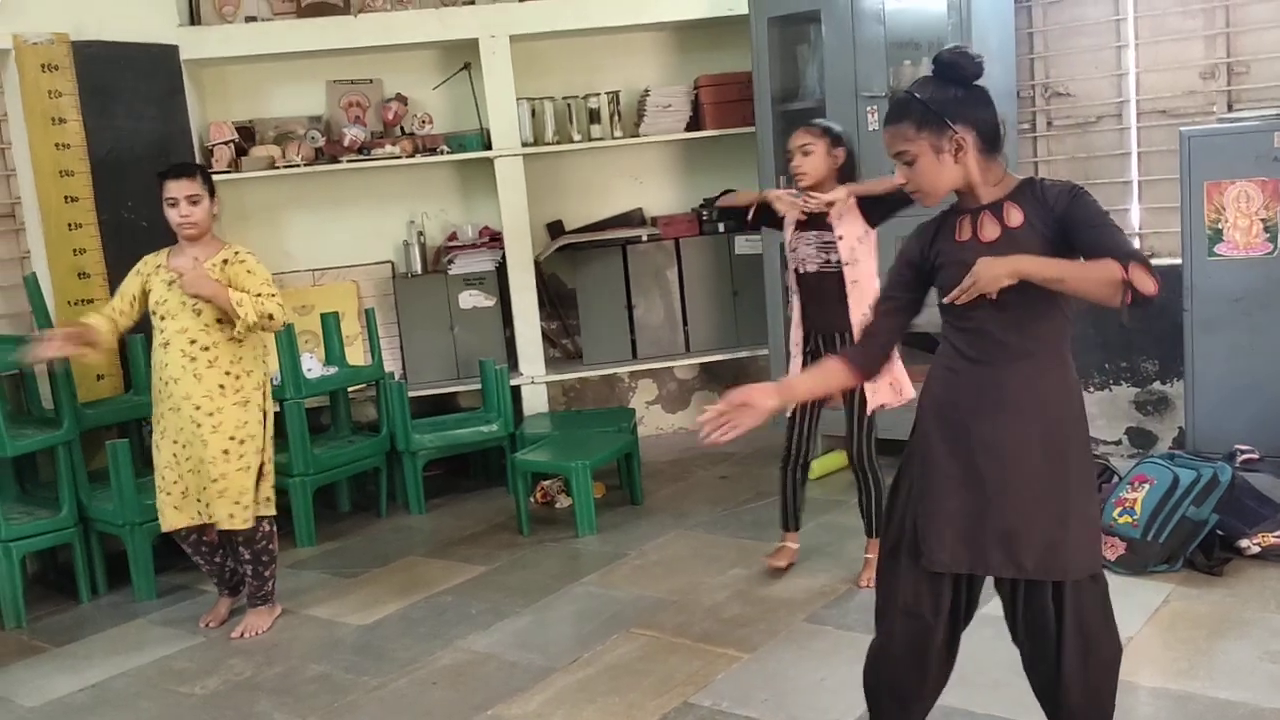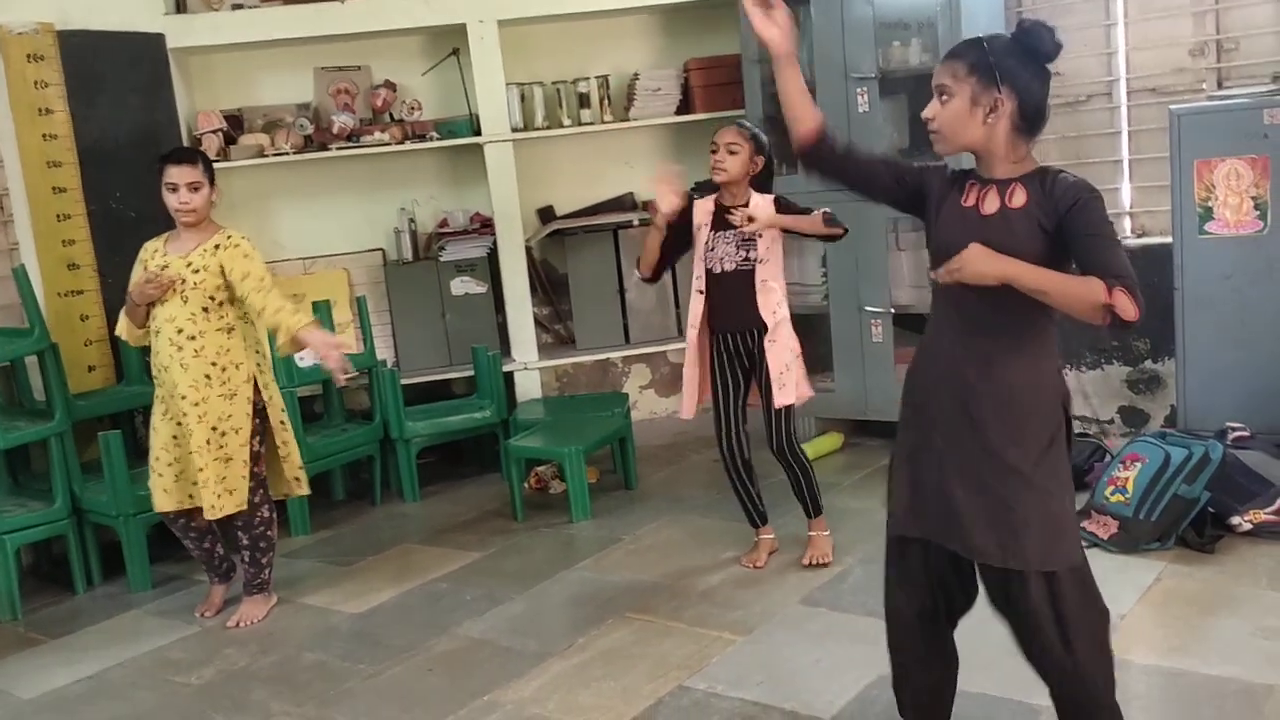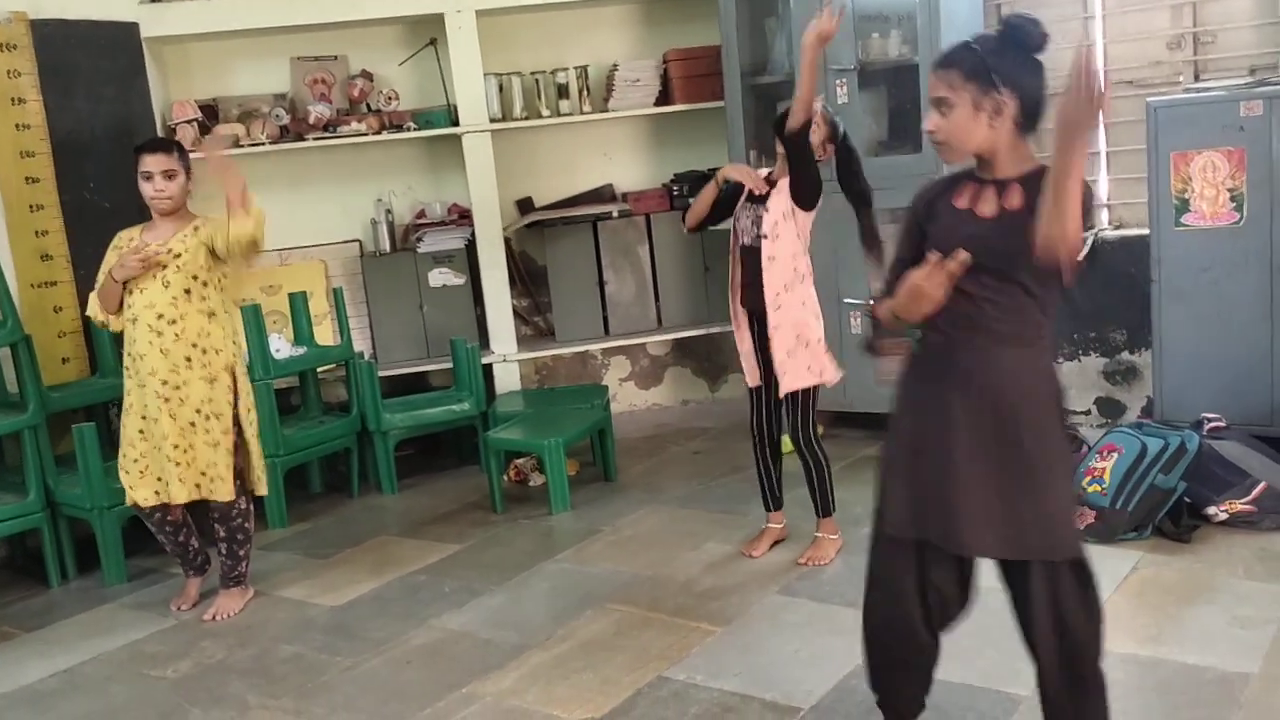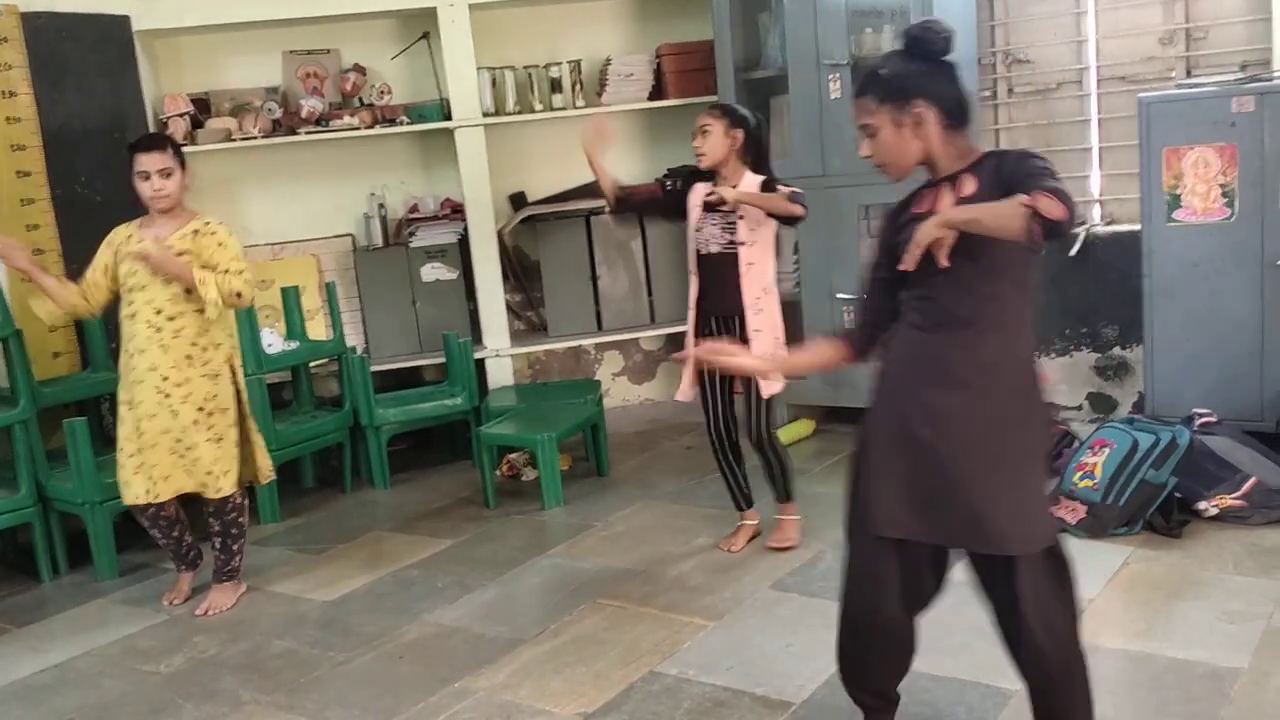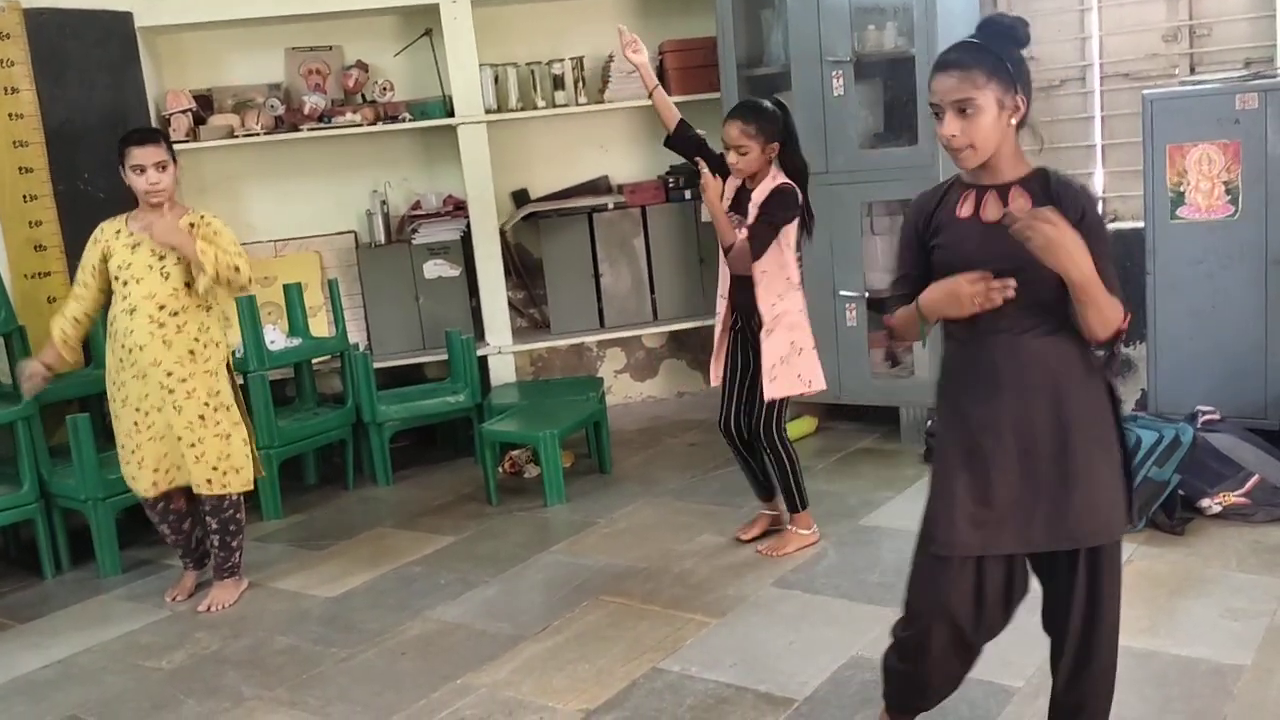
dt=1s
person 1, frame 1
left shoulder: (1057, 204)
right shoulder: (928, 243)
left elbow: (1138, 281)
right elbow: (866, 354)
left wrist: (1019, 264)
right wrist: (772, 395)
left hip: (1041, 438)
right hip: (950, 440)
left knee: (1068, 619)
right knee: (914, 616)
person 1, frame 2
left shoulder: (1065, 197)
right shoulder: (936, 190)
left elbow: (1122, 303)
right elbow: (819, 150)
left wrist: (1003, 267)
left hip: (1017, 427)
right hip: (935, 421)
left knee: (1046, 600)
right knee: (917, 598)
person 1, frame 3
left shoulder: (1054, 188)
right shoulder: (936, 202)
left elbow: (1056, 253)
right elbow: (886, 311)
left wrist: (1074, 142)
right wrist: (905, 305)
left hip: (1018, 420)
right hip: (931, 414)
left knee: (1054, 598)
right knee: (901, 588)
person 1, frame 4
left shoulder: (1014, 171)
right shoulder: (900, 211)
left elbow: (1055, 213)
right elbow: (865, 335)
left wrist: (951, 219)
right wrist: (763, 363)
left hip: (991, 416)
right hip: (904, 414)
left knee: (1031, 593)
right knee: (882, 587)
person 1, frame 5
left shoulder: (1064, 200)
right shoulder: (931, 210)
left elbow: (1104, 327)
right elbow: (900, 328)
left wrist: (1070, 258)
right wrist: (928, 305)
left hip: (1064, 420)
right hip: (973, 422)
left knee: (1083, 595)
right knee: (948, 594)
person 2, frame 1
left shoulder: (859, 207)
right shoulder: (790, 212)
left elbow: (909, 187)
right elbow: (725, 205)
left wrist: (846, 192)
right wrist: (767, 195)
left hip: (857, 341)
right hip: (810, 344)
left knee: (860, 451)
right knee: (795, 448)
left ankle: (875, 551)
right ankle: (789, 539)
person 2, frame 2
left shoulder: (772, 208)
right shoulder: (696, 213)
left elbow: (836, 227)
right elbow: (647, 271)
left wrist: (772, 221)
right wrist: (662, 219)
left hip: (769, 337)
right hip: (721, 343)
left knee: (782, 443)
right knee: (731, 447)
left ankle: (819, 529)
right ankle: (763, 534)
person 2, frame 3
left shoulder: (804, 186)
right shoulder: (750, 186)
left elbow: (793, 125)
right elbow: (692, 222)
left wrist: (811, 49)
right wrist: (723, 178)
left hip: (793, 321)
right hip: (756, 321)
left knee: (802, 431)
right knee: (762, 427)
left ankle: (828, 528)
right ankle: (774, 520)
person 2, frame 4
left shoulder: (763, 188)
right shoulder: (694, 196)
left elbow: (797, 208)
right elbow: (625, 200)
left wrist: (739, 196)
right wrist: (595, 154)
left hip: (753, 323)
right hip: (708, 325)
left knee: (759, 429)
right knee: (718, 430)
left ankle: (788, 511)
right ankle: (747, 516)
person 2, frame 5
left shoulder: (783, 194)
right shoulder: (728, 179)
left elbow: (741, 258)
right elbow: (680, 133)
left wrist: (715, 206)
right wrist: (645, 71)
left hip: (776, 322)
right hip: (741, 320)
left knee: (767, 427)
right knee: (732, 423)
left ankle: (803, 523)
right ankle: (770, 508)
person 3, frame 1
left shoulder: (238, 261)
right shoulder: (151, 267)
left elbow: (274, 314)
right elbow: (111, 319)
left wrist: (214, 292)
right wrist: (73, 335)
left hip: (233, 405)
right hip: (175, 408)
left knee: (243, 503)
right knee: (184, 510)
left ankle: (264, 600)
right ankle: (230, 589)
person 3, frame 2
left shoulder: (230, 248)
right shoulder: (151, 252)
left elbow: (266, 300)
right elbow: (135, 332)
left wrist: (314, 337)
right wrist: (136, 300)
left hip: (229, 393)
right hip: (173, 399)
left knee: (246, 491)
right knee: (175, 499)
left ankle: (259, 589)
right ankle: (220, 576)
person 3, frame 3
left shoulder: (207, 233)
right shoulder: (125, 242)
left elbow: (246, 236)
right elbow: (103, 315)
left wrist: (226, 174)
right wrist: (115, 274)
left hip: (206, 383)
right hip: (147, 389)
left knee: (224, 481)
right knee: (149, 490)
left ankle: (236, 582)
right ankle: (194, 570)
person 3, frame 4
left shoulder: (210, 234)
right shoulder: (121, 239)
left elbow: (241, 291)
right elbow: (82, 300)
left wrist: (176, 267)
left hip: (203, 380)
right hip: (144, 386)
left knee: (219, 477)
right knee: (145, 488)
left ankle: (228, 576)
right ankle: (186, 564)
person 3, frame 5
left shoulder: (204, 226)
right shoulder: (108, 235)
left elbow: (238, 276)
right elbow: (81, 303)
left wrist: (180, 239)
right wrist: (48, 359)
left hip: (198, 376)
right hip: (135, 381)
left knee: (215, 473)
right knee: (156, 482)
left ankle: (230, 573)
right ankle: (194, 563)
